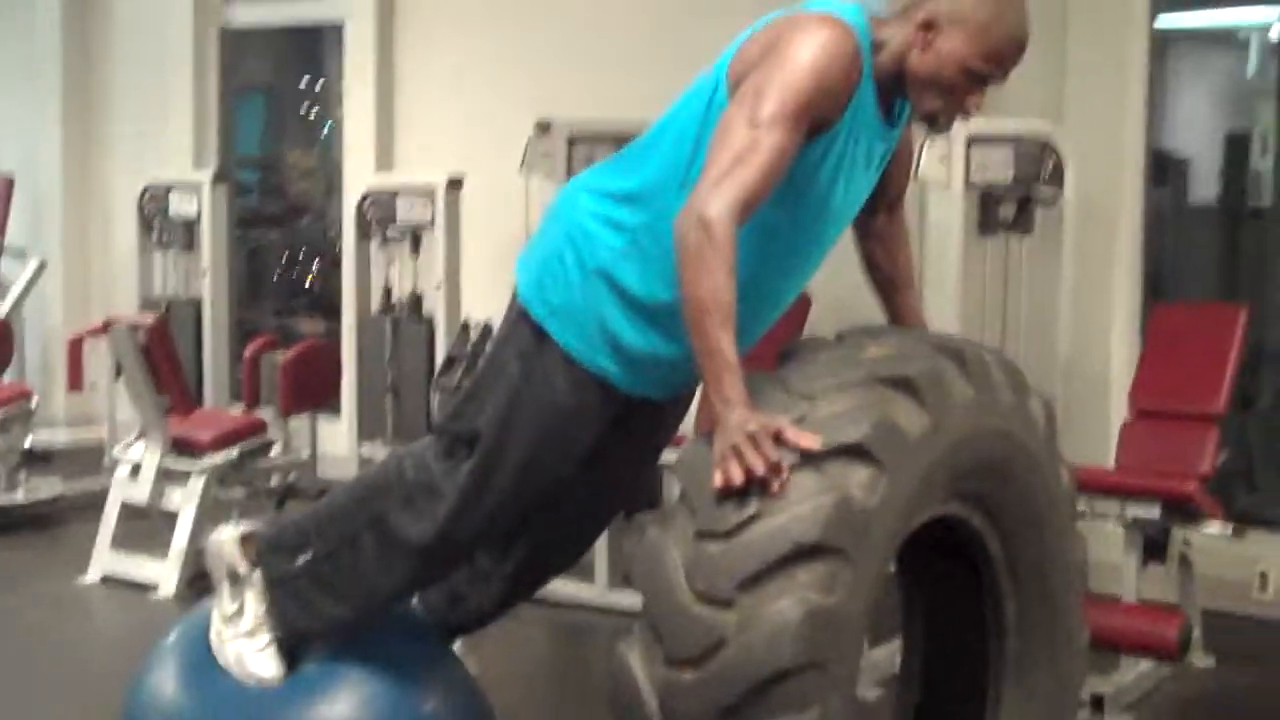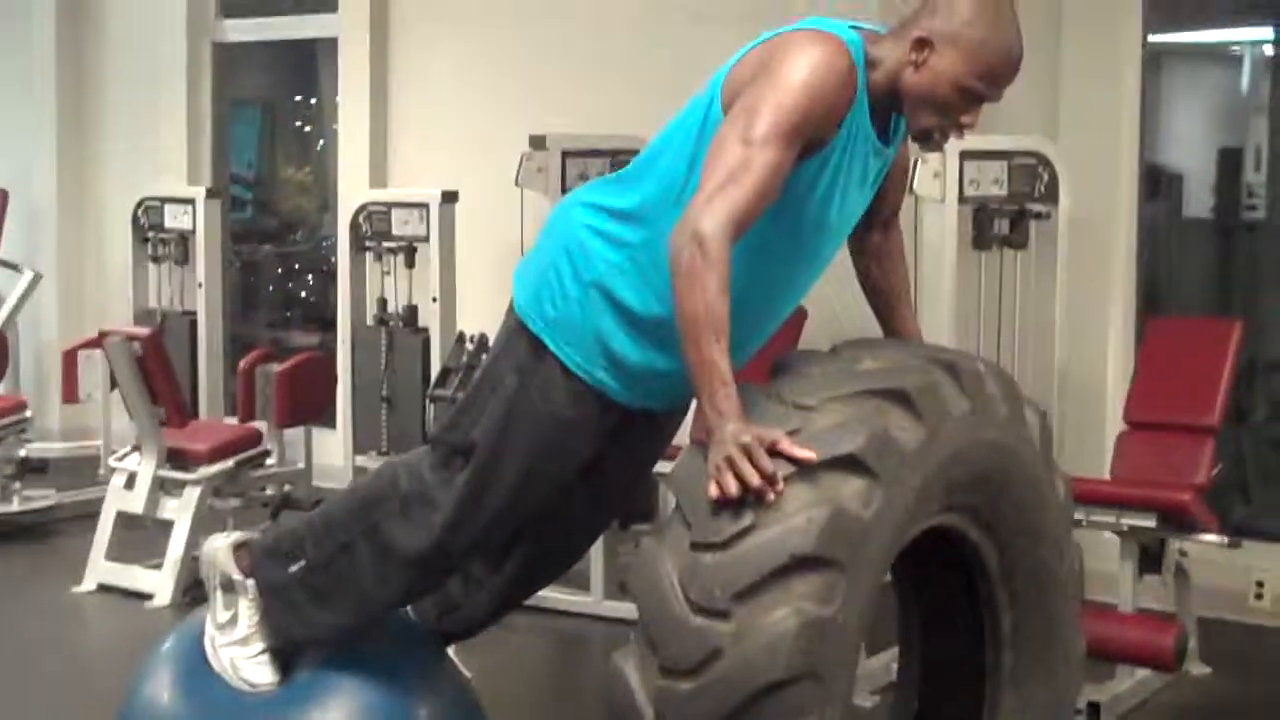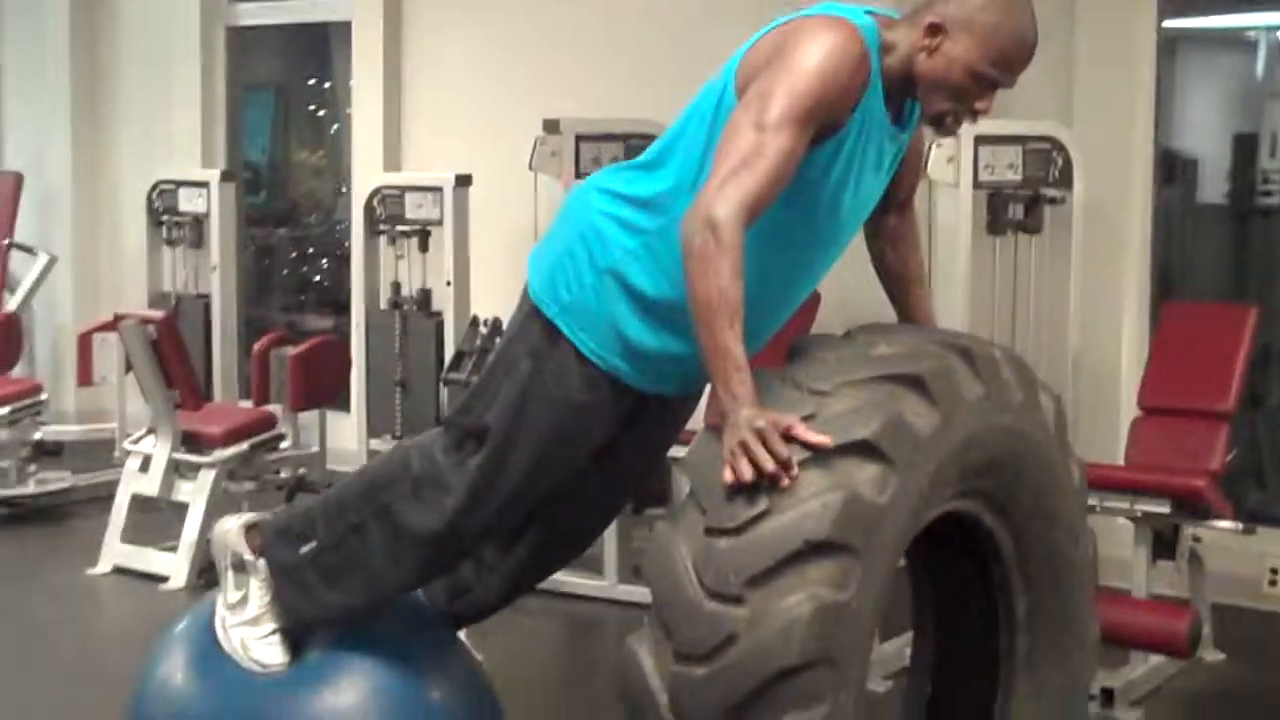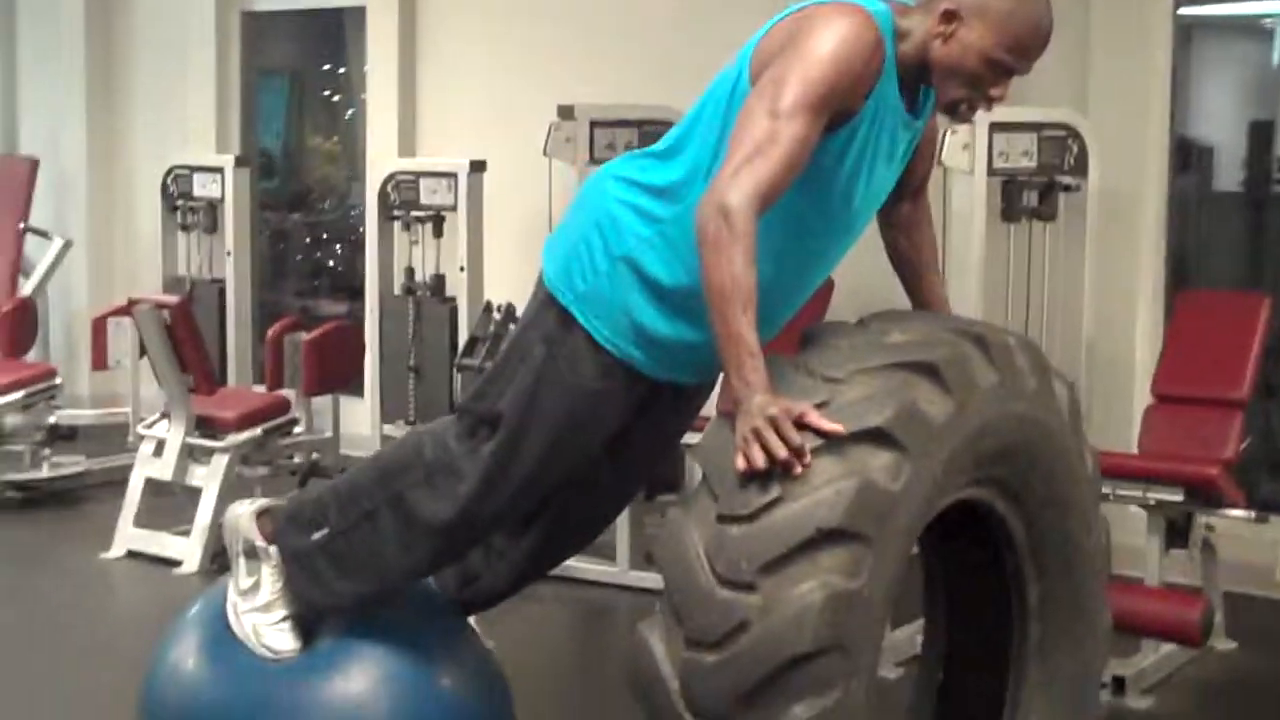
dt=0.1s
person 1, frame 1
left shoulder: (894, 102)
left elbow: (880, 218)
right elbow: (707, 219)
right wrist: (732, 410)
left hip: (665, 343)
right hip: (601, 298)
left knee: (559, 525)
right knee: (467, 483)
left ankle: (420, 618)
right ankle: (263, 563)
person 1, frame 2
left shoulder: (890, 120)
right shoulder: (815, 67)
left elbow: (875, 234)
right elbow: (701, 233)
right wrist: (726, 422)
left hip: (661, 356)
right hip: (594, 311)
left knee: (554, 533)
right knee: (463, 493)
left ankle: (414, 626)
right ankle: (257, 571)
person 1, frame 3
left shoulder: (905, 106)
left elbow: (891, 217)
right elbow: (713, 218)
right wrist: (740, 405)
left hip: (675, 340)
right hip: (609, 294)
left knee: (565, 516)
right knee: (473, 476)
left ankle: (425, 604)
right ankle: (267, 554)
person 1, frame 4
left shoulder: (921, 92)
left elbow: (904, 205)
right elbow: (728, 206)
right wrist: (754, 393)
left hip: (689, 327)
right hip: (624, 281)
left knee: (579, 502)
right knee: (487, 464)
left ankle: (436, 591)
right ankle: (279, 539)
